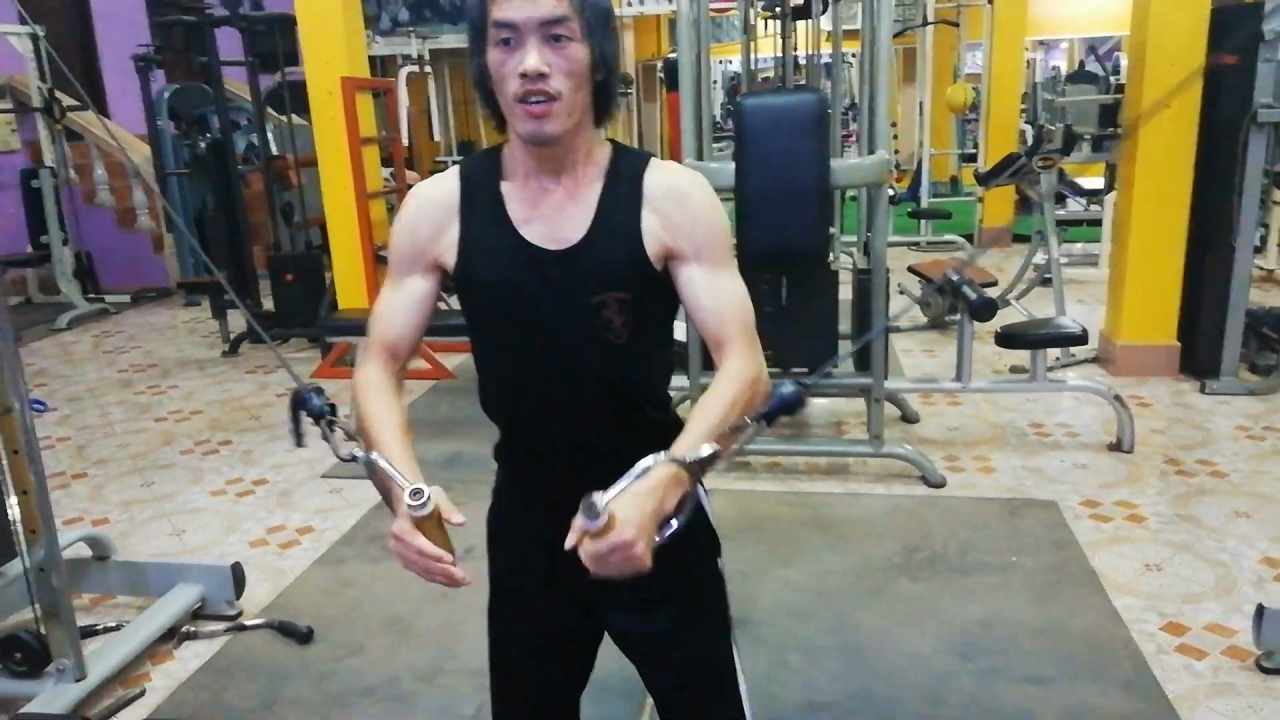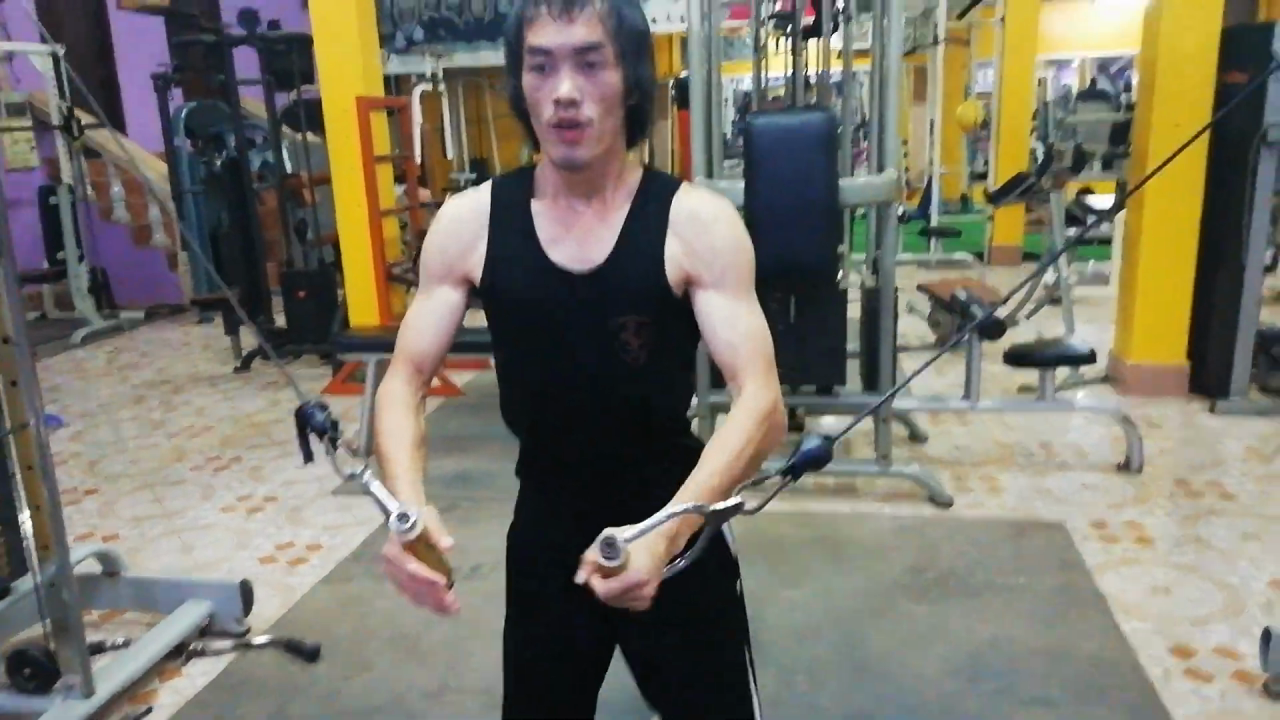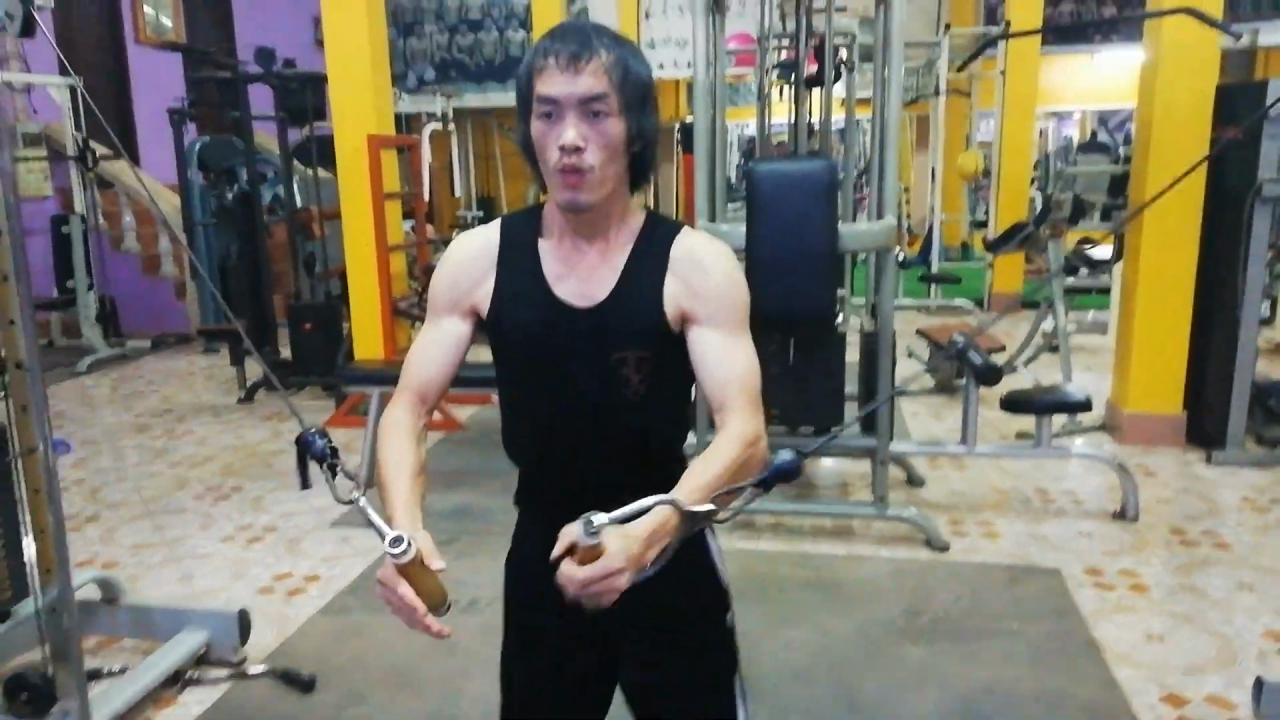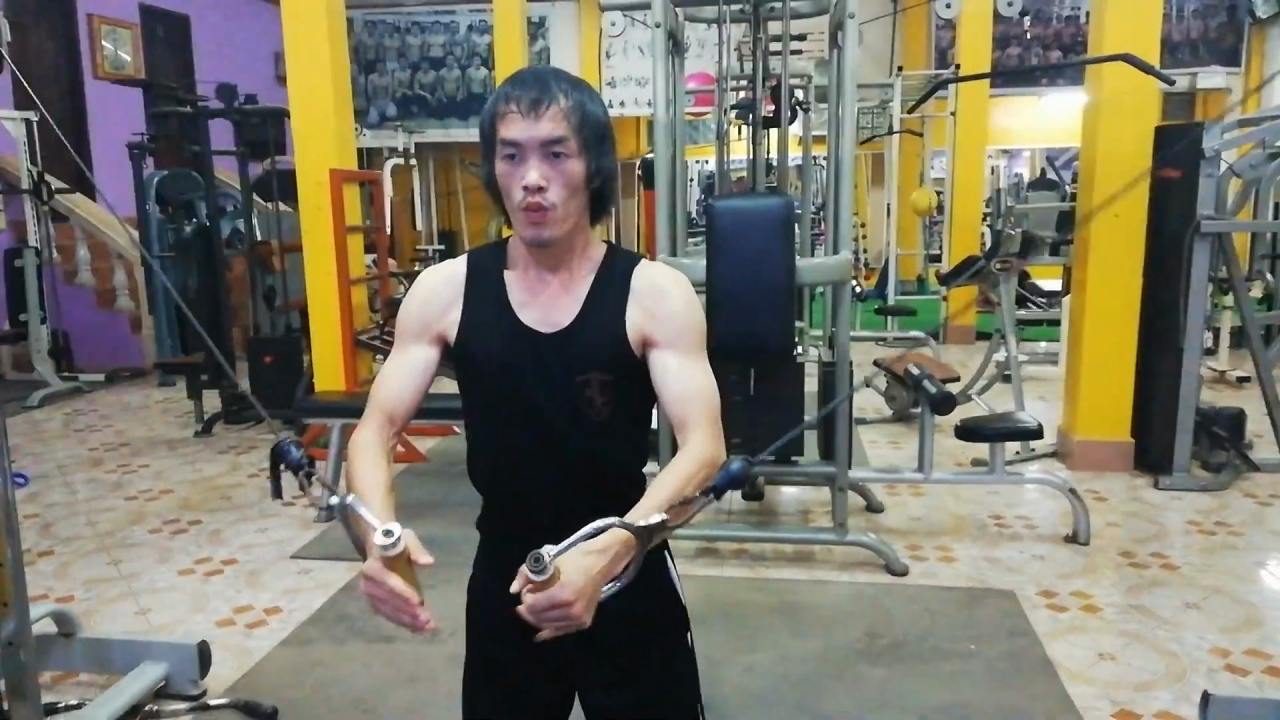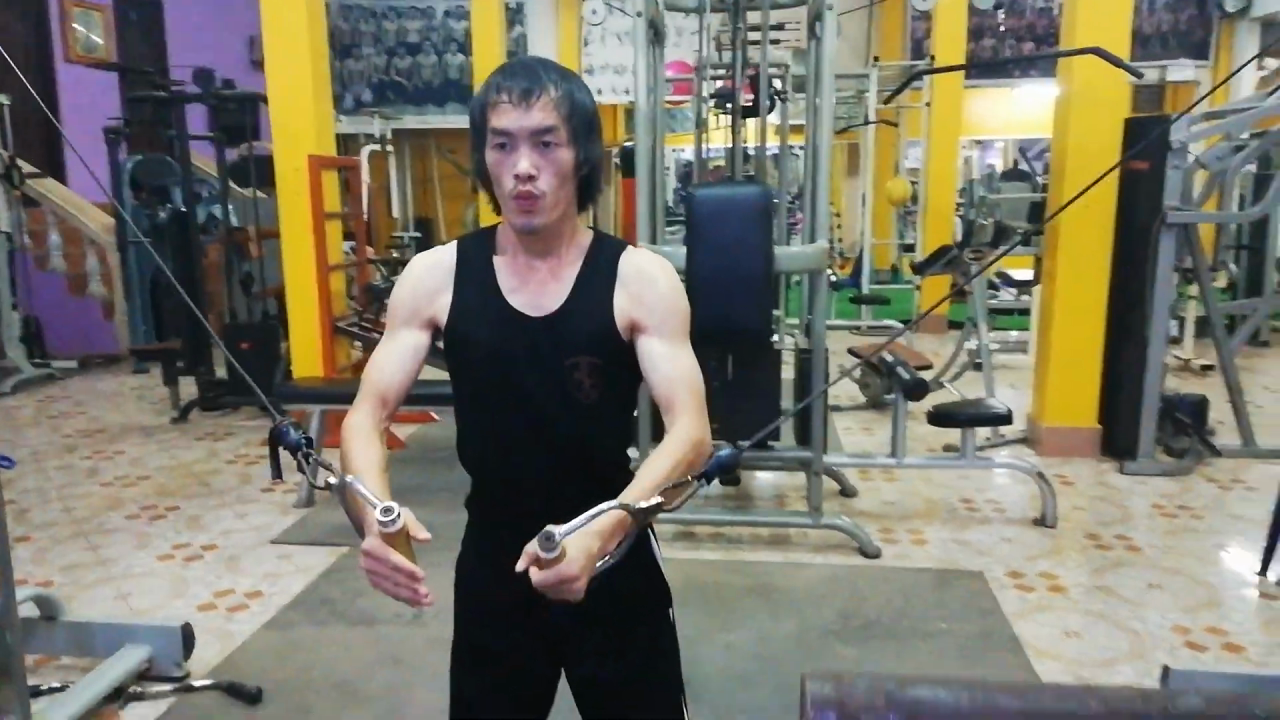
dt=0.2s
person 1, frame 1
left shoulder: (671, 196)
right shoulder: (439, 207)
left elbow: (743, 367)
right elbow: (380, 365)
left wrist: (658, 491)
right wrist: (407, 486)
left hip: (655, 512)
right hip: (526, 517)
person 1, frame 2
left shoulder: (697, 222)
right shoulder: (469, 222)
left elbow: (759, 398)
right elbow: (406, 375)
left wrist: (669, 530)
right wrist: (408, 500)
left hip: (673, 537)
right hip: (546, 534)
person 1, frame 3
left shoulder: (696, 264)
right shoulder: (479, 258)
left elbow: (743, 430)
right elbow: (410, 404)
left wrist: (645, 535)
right wrist: (404, 525)
left hip: (667, 563)
right hip: (542, 562)
person 1, frame 4
left shoulder: (654, 294)
right shoulder: (447, 290)
left elbow: (704, 448)
right elbow: (376, 429)
left wrist: (606, 554)
left hip: (626, 586)
right hip: (504, 588)
person 1, frame 5
left shoulder: (639, 279)
right shoulder: (437, 276)
left elbow: (691, 430)
right elbow: (370, 411)
left wrist: (604, 532)
right wrist: (378, 512)
left hip: (612, 563)
right hip: (492, 568)
